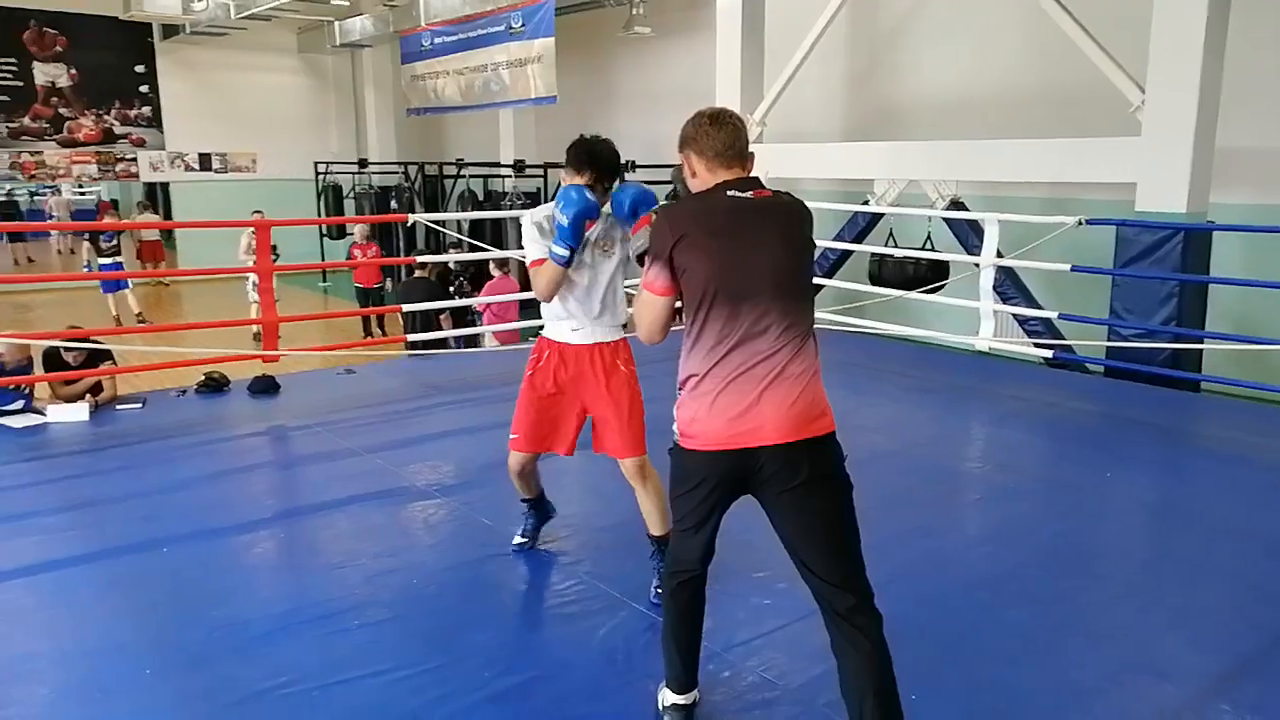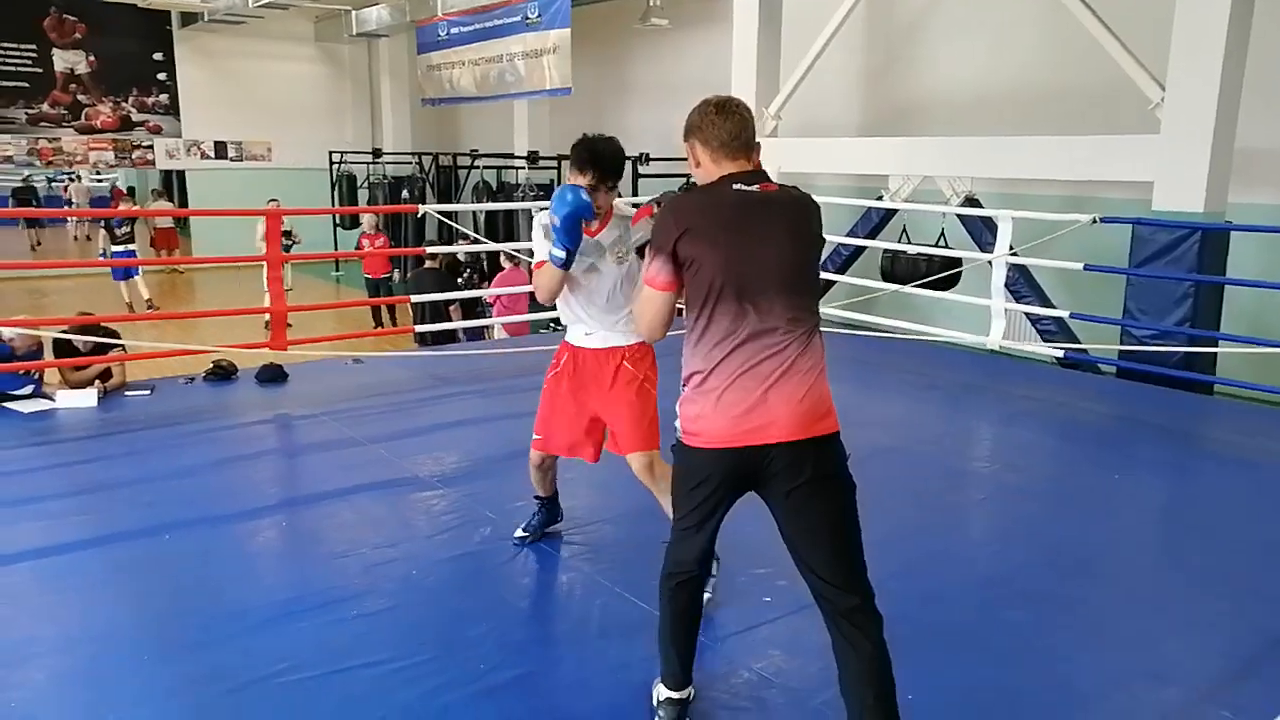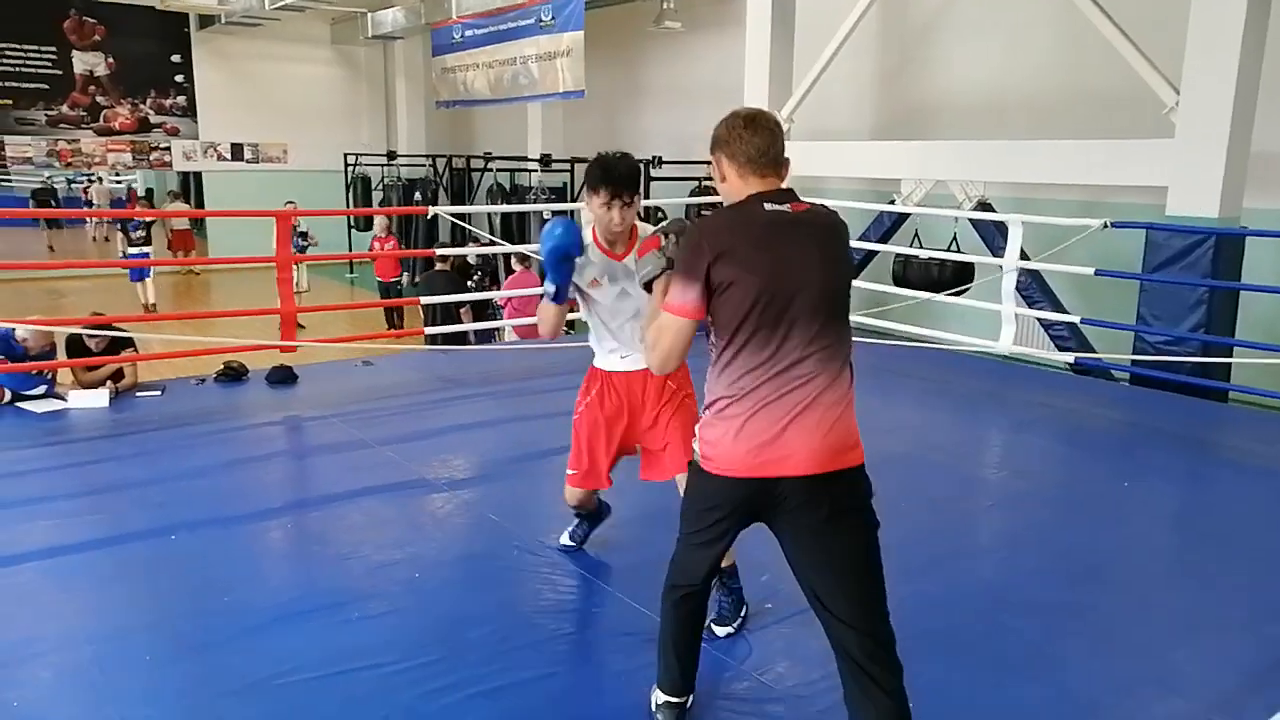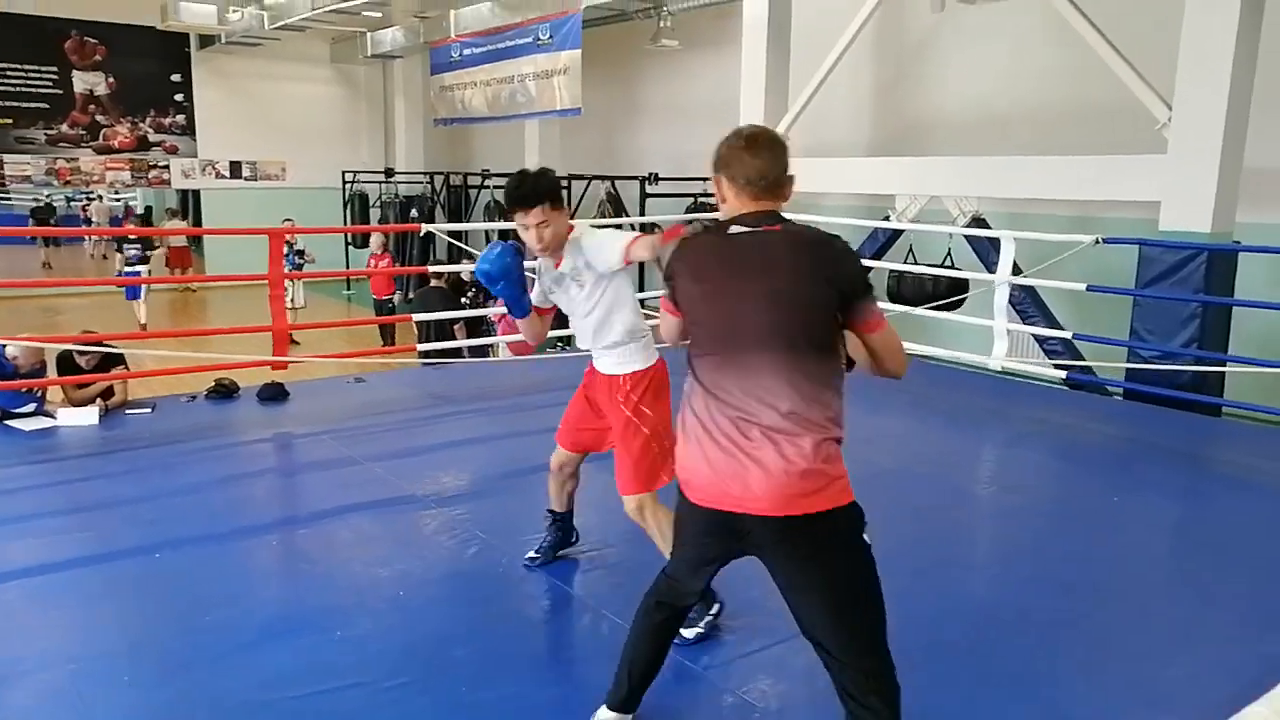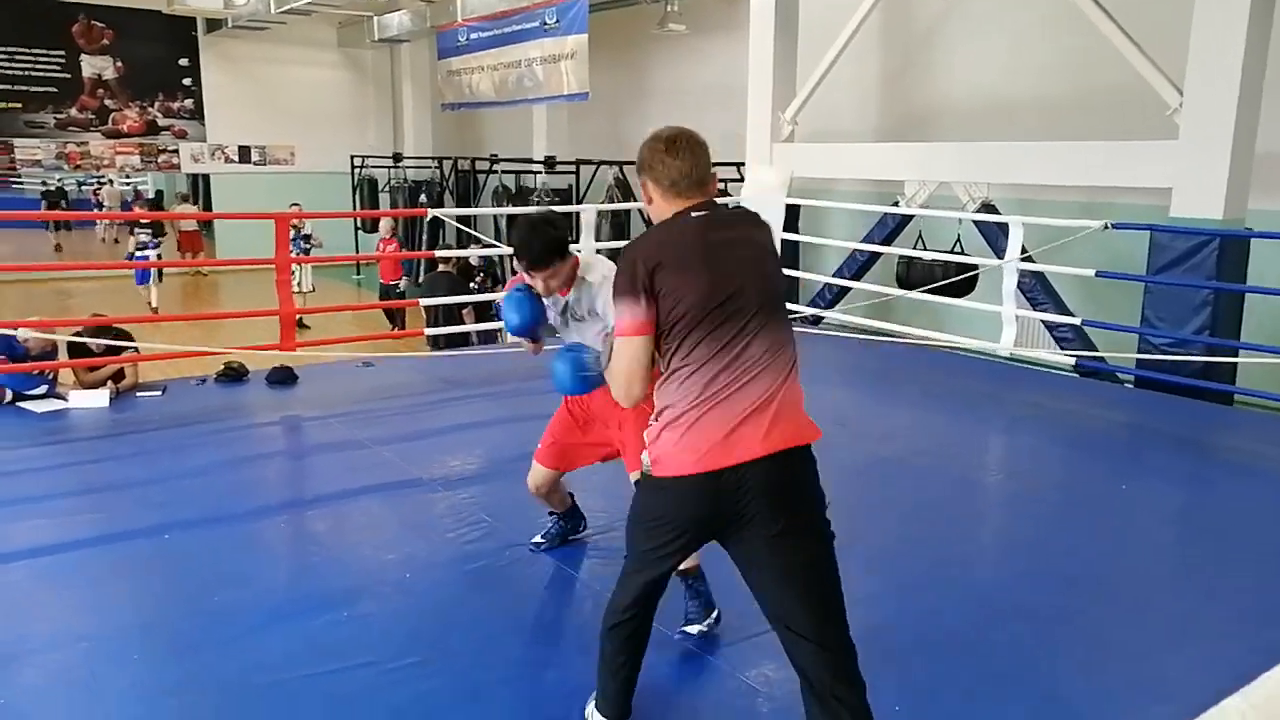
dt=0.2s
person 1, frame 1
left shoulder: (676, 222)
right shoulder: (794, 214)
left elbow: (648, 330)
left hip: (706, 434)
right hip: (797, 434)
left knee: (685, 565)
right knee: (847, 600)
person 1, frame 2
left shoulder: (680, 215)
right shoulder: (802, 210)
left elbow: (648, 327)
left hip: (711, 431)
right hip: (803, 432)
left knee: (684, 565)
right knee: (848, 601)
person 1, frame 3
left shoulder: (707, 239)
right shoulder: (831, 229)
left elbow: (662, 359)
left wrist: (663, 279)
left hip: (729, 458)
right hip: (826, 464)
left knee: (688, 576)
right knee: (867, 648)
person 1, frame 4
left shoulder: (688, 256)
right shoulder: (829, 254)
left elbow: (669, 333)
right elbow: (893, 364)
left hip: (708, 486)
right hip: (805, 498)
left knee: (674, 591)
person 1, frame 5
left shoulder: (641, 256)
right shoulder: (752, 229)
left elbow: (627, 391)
left hip: (681, 468)
right hip: (778, 460)
left knee: (635, 589)
right knee: (825, 659)
person 2, frame 1
left shoulder: (622, 222)
right shoulder: (539, 221)
right elbow: (543, 288)
left wrist: (650, 215)
right wrist: (569, 237)
left hip: (607, 352)
right hip: (554, 351)
left knee: (633, 462)
right knee: (520, 459)
left ankle: (664, 554)
right ankle: (537, 508)
person 2, frame 2
left shoulder: (636, 225)
right shoulder: (550, 222)
right elbow: (545, 294)
right wrist: (565, 240)
left hip: (627, 356)
right hip: (574, 354)
left knee: (643, 461)
right knee: (540, 457)
right ankle: (547, 510)
person 2, frame 3
right shoulder: (568, 251)
right elbow: (547, 332)
right wrist: (555, 281)
left hip: (661, 377)
right hip: (606, 380)
left knee: (692, 483)
right knee: (576, 492)
left ankle: (729, 587)
right ankle: (593, 512)
person 2, frame 4
left shoulder: (594, 242)
right shoulder: (546, 267)
left elbow: (650, 247)
right elbow: (534, 336)
right wrist: (509, 292)
left hip: (636, 378)
right hip: (600, 375)
left knee: (638, 502)
right knee: (563, 461)
left ankle: (700, 594)
right ankle: (561, 531)
person 2, frame 5
left shoulder: (604, 278)
right shoulder: (536, 281)
right elbow: (533, 349)
left wrist: (600, 360)
right wrist: (522, 325)
right hip: (584, 390)
right knee: (539, 481)
left ankle: (698, 593)
right ankle: (569, 521)
